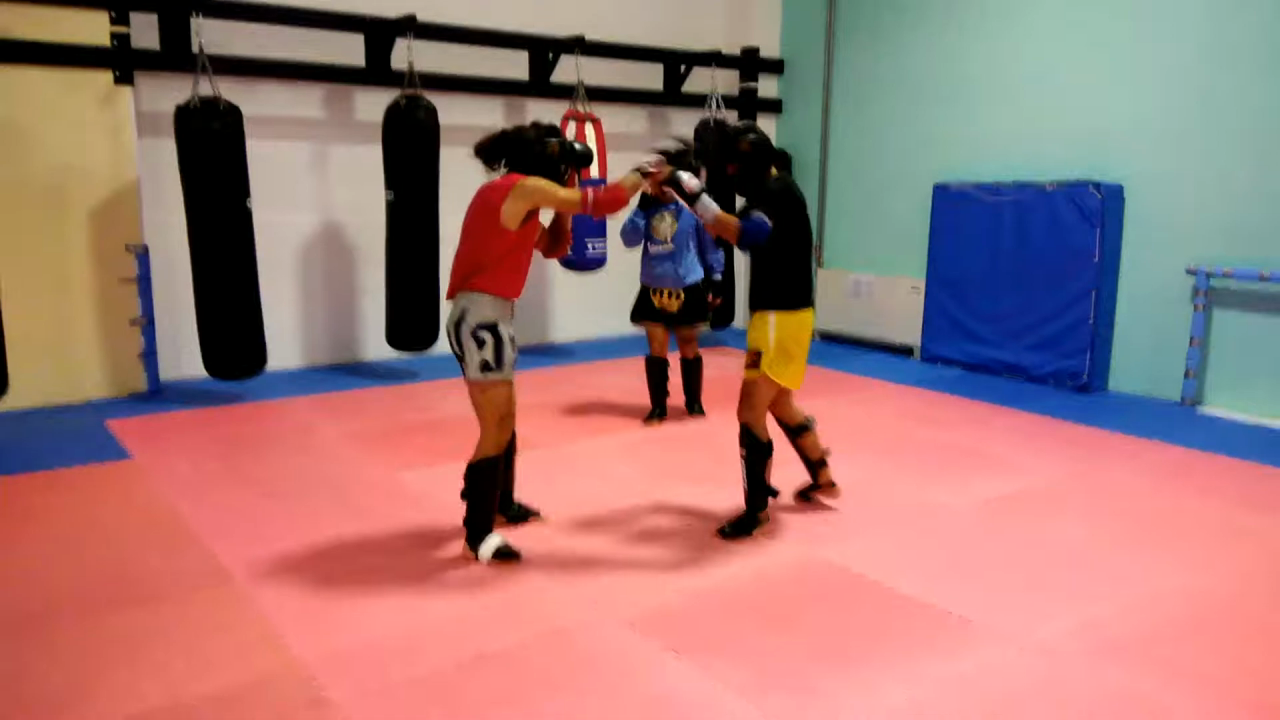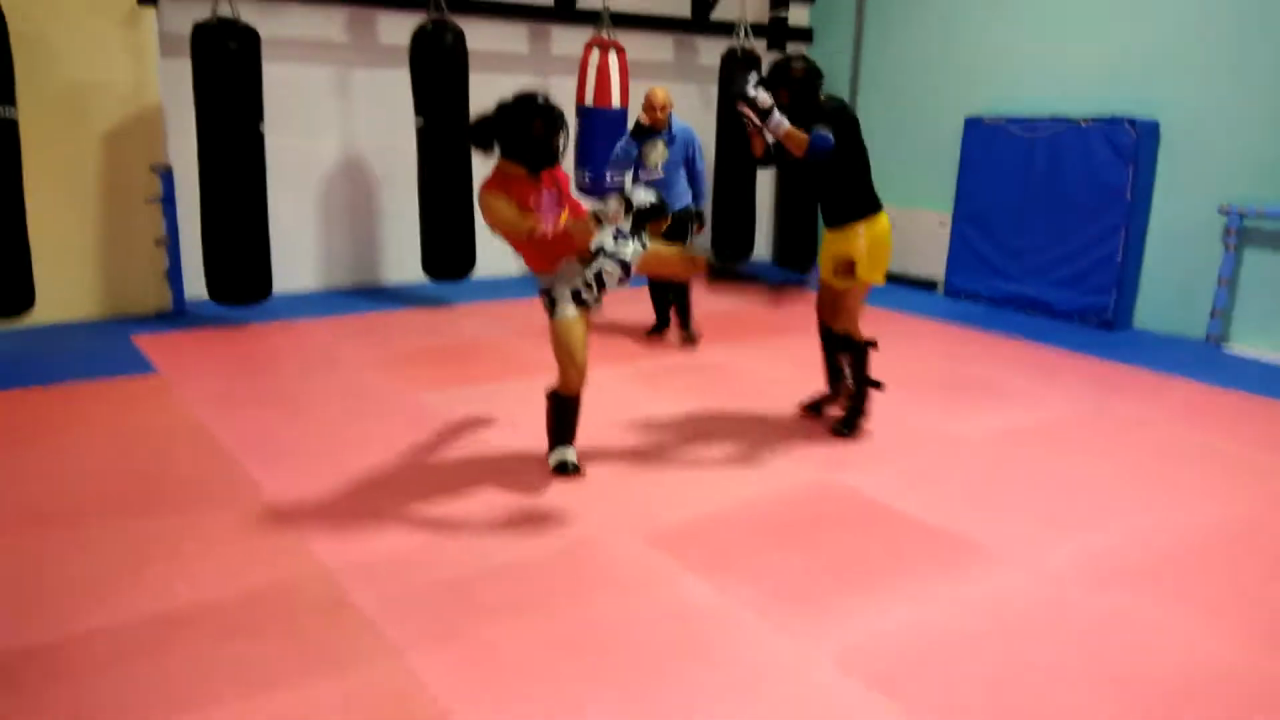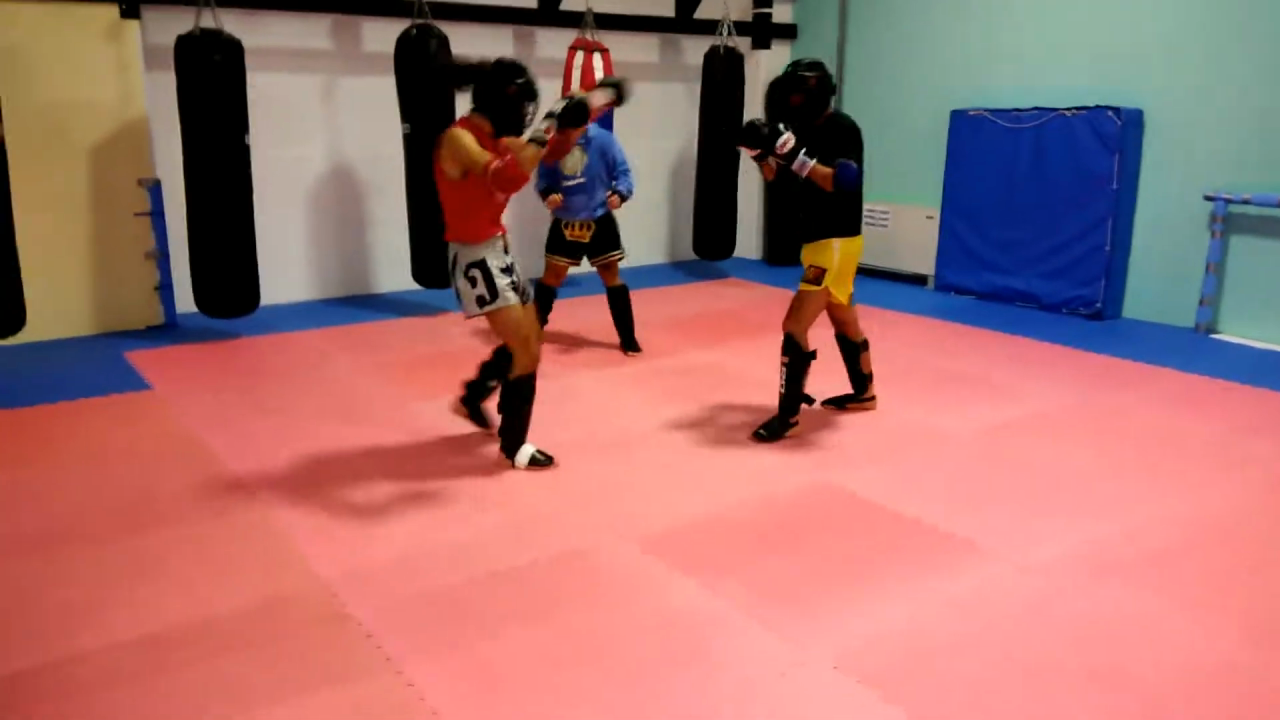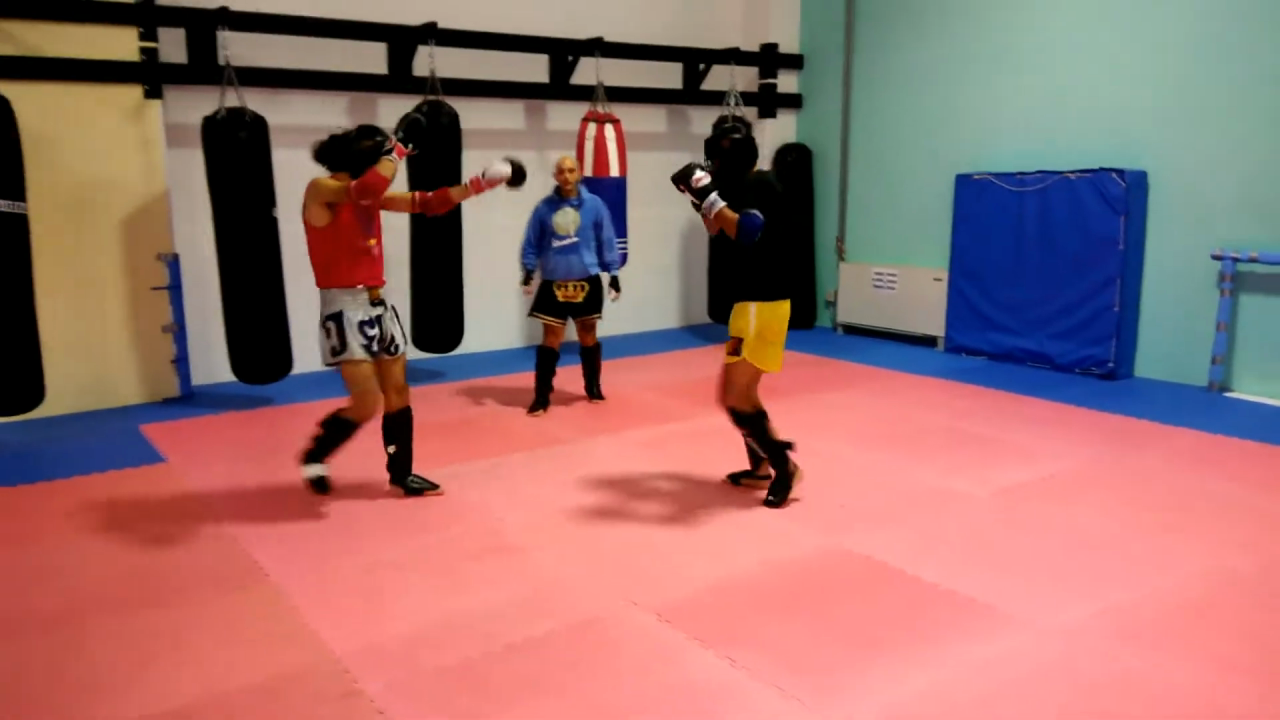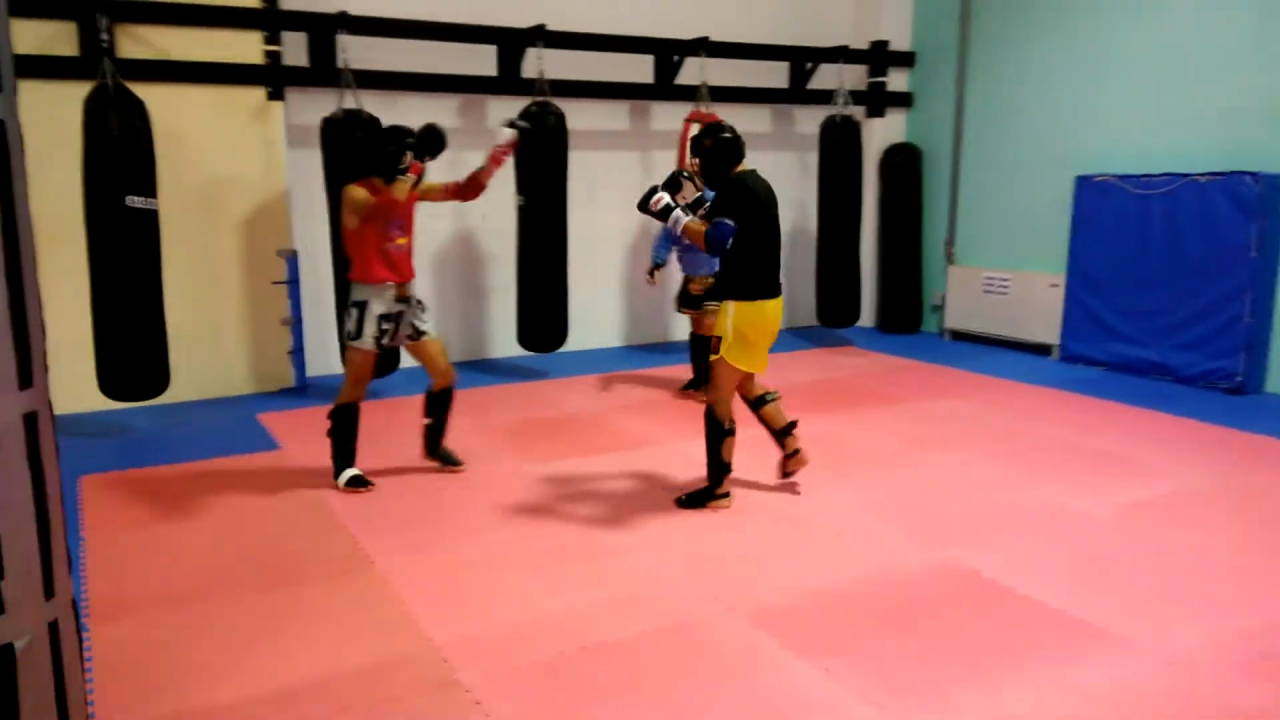
dt=0.7s
person 1, frame 1
left shoulder: (499, 192)
right shoulder: (526, 187)
left elbow: (553, 247)
right elbow: (604, 202)
left wrist: (565, 188)
right wrist: (649, 169)
left hip: (482, 315)
right hip: (483, 317)
left knee: (505, 419)
right knee: (496, 430)
left ankle: (501, 503)
right ankle: (478, 535)
person 1, frame 2
left shoulder: (543, 165)
right shoulder: (495, 196)
right elbow: (548, 242)
right wrist: (610, 212)
left hip: (601, 246)
right hip: (560, 276)
left knee: (687, 264)
right knee: (573, 371)
right ankle: (561, 447)
person 1, frame 3
left shoulder: (493, 136)
right shoulder: (458, 139)
left elbow: (542, 153)
right elbow: (508, 179)
left wrist: (578, 118)
right wrist: (548, 129)
left hip: (497, 250)
right hip: (476, 258)
left knee: (527, 342)
right knee: (526, 351)
left ankle: (472, 397)
right ankle: (515, 444)
person 1, frame 4
left shoulder: (372, 195)
right shoulder: (320, 190)
left elbow: (430, 202)
right elbow: (367, 188)
left wrist: (483, 180)
right wrist: (398, 145)
left hip: (379, 304)
right hip: (345, 308)
left knee: (398, 393)
right knee: (366, 404)
left ankle: (402, 473)
right ankle: (314, 459)
person 1, frame 5
left shoulder: (411, 189)
right shoulder: (355, 194)
left elbow: (465, 190)
right elbow: (384, 209)
left wrist: (499, 154)
right wrist: (415, 165)
left hip: (406, 298)
right hip: (371, 300)
left knee: (443, 372)
right knee: (356, 386)
left ankle: (434, 445)
right ankle: (344, 467)
person 2, frame 1
left shoulder: (777, 191)
right shoulder: (769, 190)
left elbow: (749, 236)
right elbow: (733, 232)
left wrist: (699, 201)
right wrist: (697, 198)
left hip: (782, 316)
right hip: (782, 313)
left knee: (750, 412)
right knee: (779, 404)
left ankle: (757, 509)
right ankle: (822, 477)
person 2, frame 2
left shoulder: (834, 111)
right shoulder: (803, 116)
left elbow: (814, 150)
right elbow: (767, 155)
left wrist: (769, 113)
right wrist: (755, 118)
left hip: (862, 226)
right hip: (837, 227)
left knee: (842, 318)
right knee: (825, 310)
left ankle: (858, 398)
right ankle: (839, 389)
person 2, frame 3
left shoulder: (842, 129)
right shoulder: (802, 129)
left elbow: (845, 183)
right elbow: (774, 176)
left wrist: (798, 159)
right wrist: (762, 152)
left hip: (838, 242)
right hip: (817, 240)
left knee: (794, 325)
right knee: (844, 321)
left ankle: (787, 414)
right ankle: (863, 392)
person 2, frame 4
left shoulder: (759, 185)
right shoulder: (750, 187)
left elbow: (746, 232)
right elbow: (725, 234)
left wrist: (709, 196)
right wrist: (701, 201)
left hip: (761, 307)
right hip: (756, 303)
left knee: (735, 398)
right knee: (741, 391)
left ankle: (784, 467)
right ankle: (762, 469)
person 2, frame 5
left shoulder: (732, 188)
right shoulder: (756, 185)
left elbow: (717, 242)
left wrist: (671, 214)
right wrist: (685, 206)
left hip: (745, 305)
right hip: (767, 301)
left knee: (718, 395)
right knee: (744, 383)
left ankle: (716, 488)
right ankle: (791, 446)
person 3, frame 1
left shoulder: (693, 207)
right shoulder: (647, 206)
left elbow: (711, 246)
right elbow: (629, 240)
left wrist: (714, 282)
right wrist: (643, 206)
left hip: (688, 290)
right hip: (654, 291)
left knee: (689, 350)
right knee: (656, 350)
left ankle: (693, 401)
right ankle: (658, 406)
person 3, frame 2
left shoulder: (685, 135)
right shoulder: (638, 133)
left elbow: (697, 174)
right elbow: (617, 167)
left wrist: (699, 210)
right wrist: (635, 136)
left hip: (676, 213)
left ankle: (685, 325)
right ankle: (662, 320)
person 3, frame 3
left shoulder: (603, 139)
right shoulder: (555, 143)
left elbow: (622, 170)
right elbow: (543, 178)
left wrist: (620, 192)
right wrist: (547, 193)
left hip: (599, 221)
right hip: (564, 223)
left knee: (612, 279)
right knee: (551, 277)
left ankle: (627, 337)
person 3, frame 4
left shoulder: (595, 205)
right shoulder: (544, 208)
left elbow: (607, 242)
right elbow: (531, 244)
left wrist: (613, 275)
right wrist: (528, 273)
left hip: (588, 282)
right hip: (553, 283)
left knee: (588, 337)
right knee: (551, 340)
left ankle: (593, 385)
right ankle: (542, 396)
person 3, frame 5
right shoulder: (678, 205)
right elbow: (667, 239)
right wrist: (656, 264)
left hip: (716, 276)
right hip: (692, 278)
left knee: (708, 327)
right knee: (697, 328)
left ankle: (709, 380)
right ankle: (700, 377)
